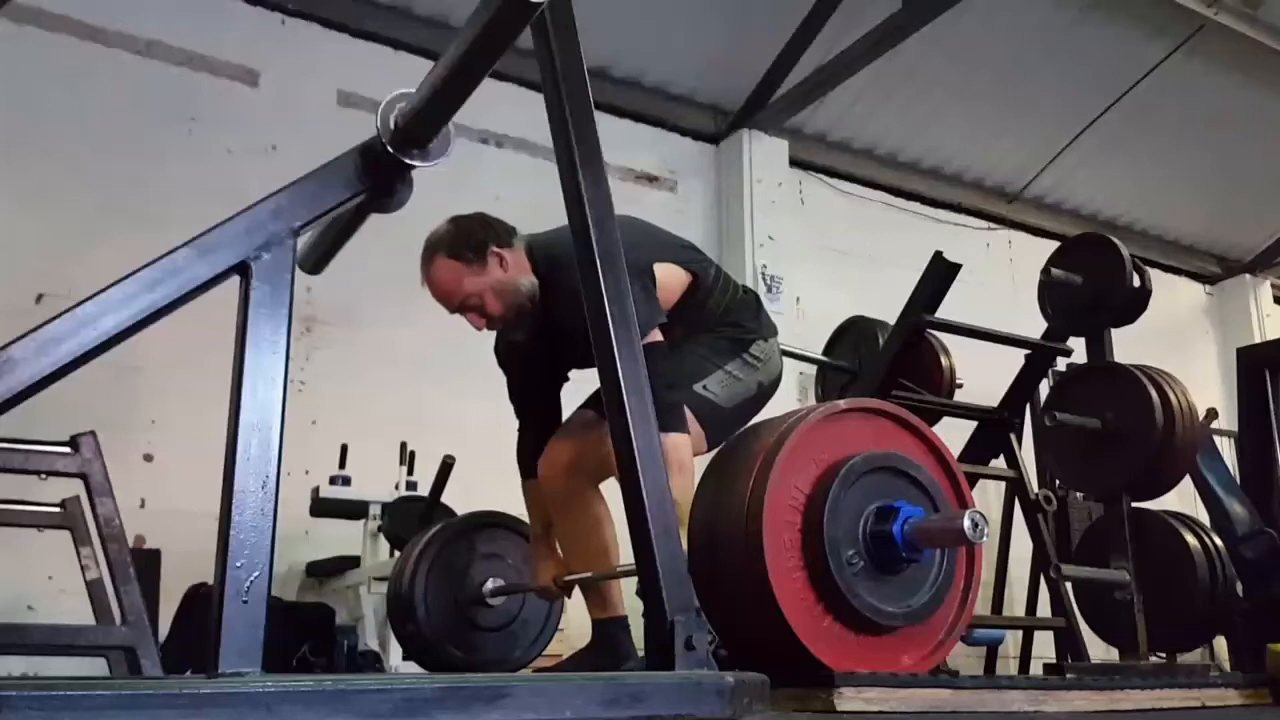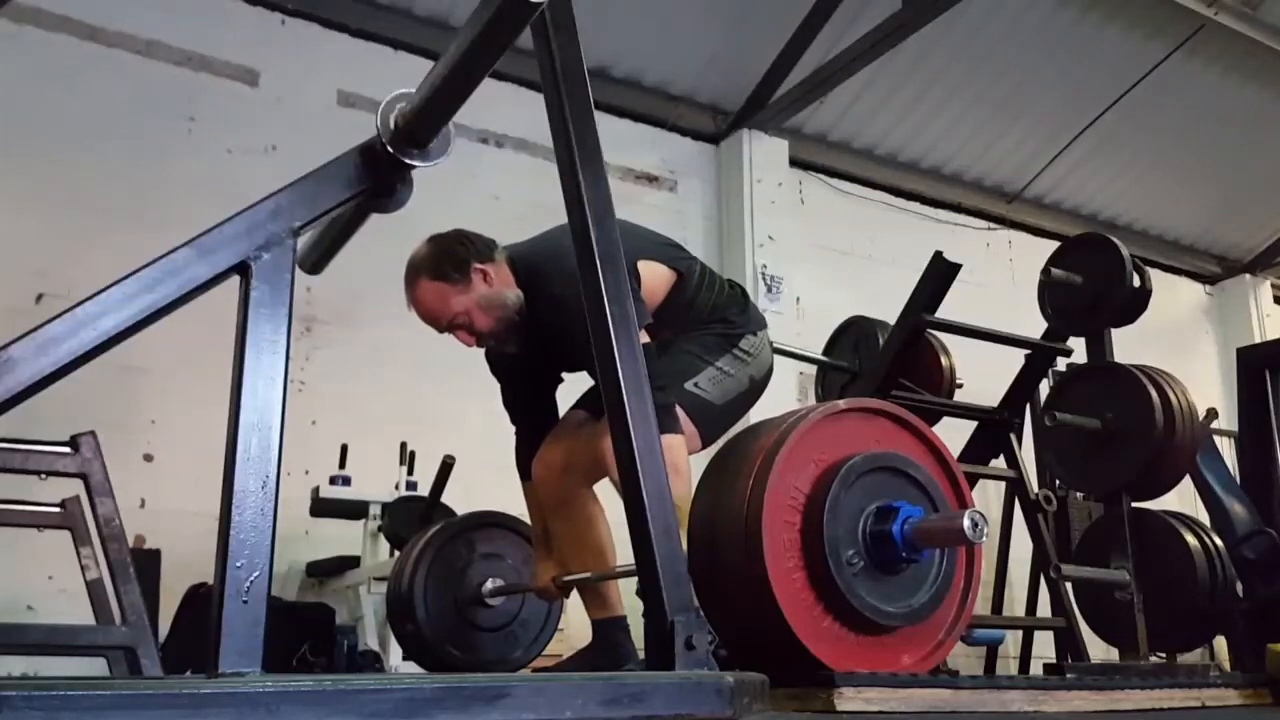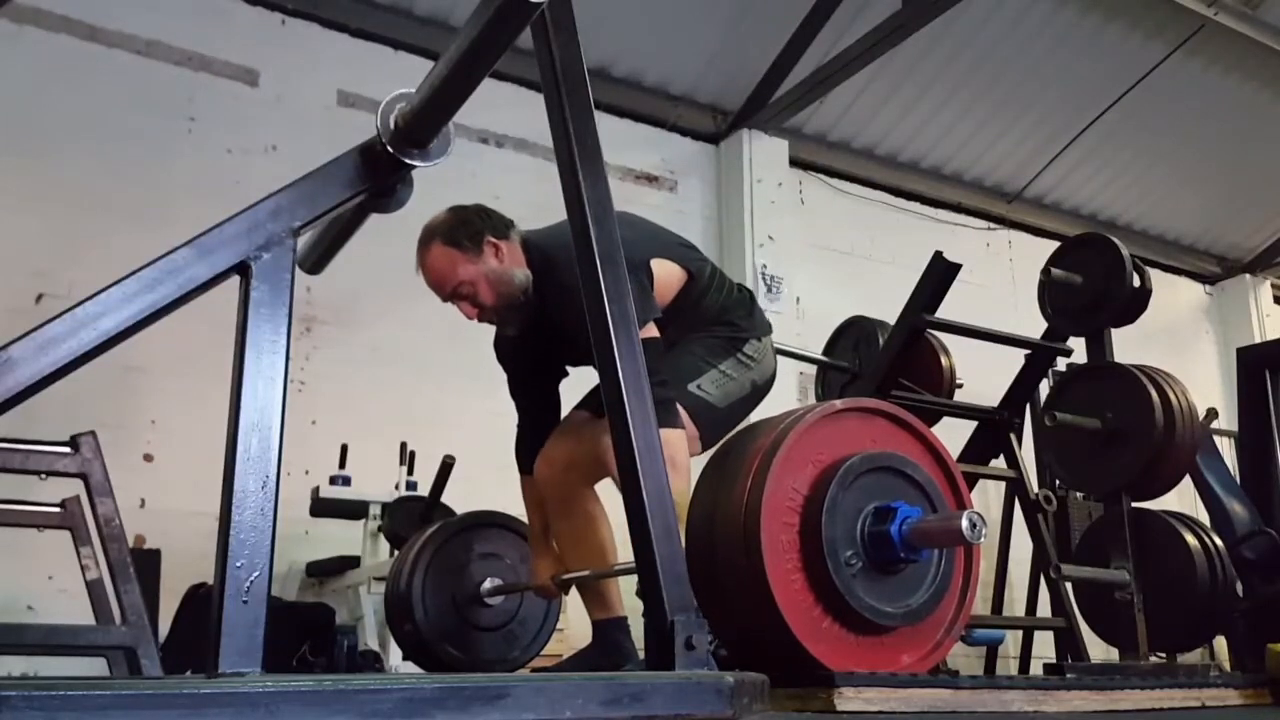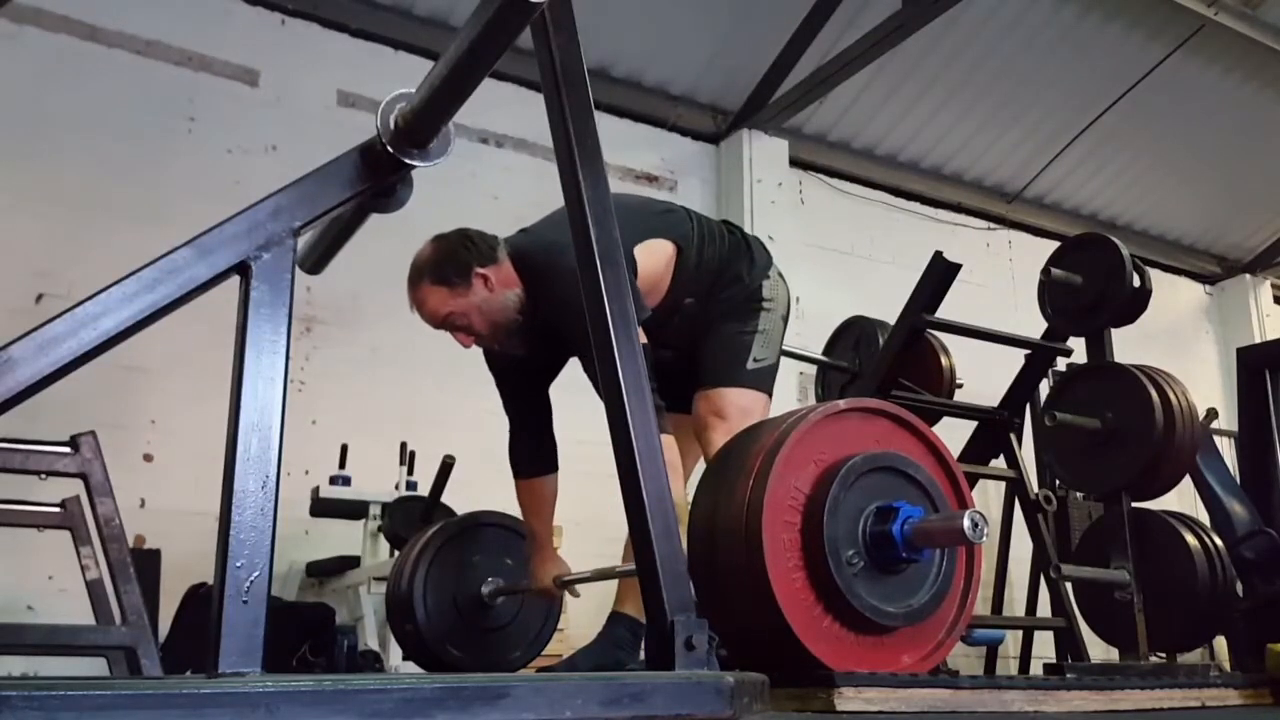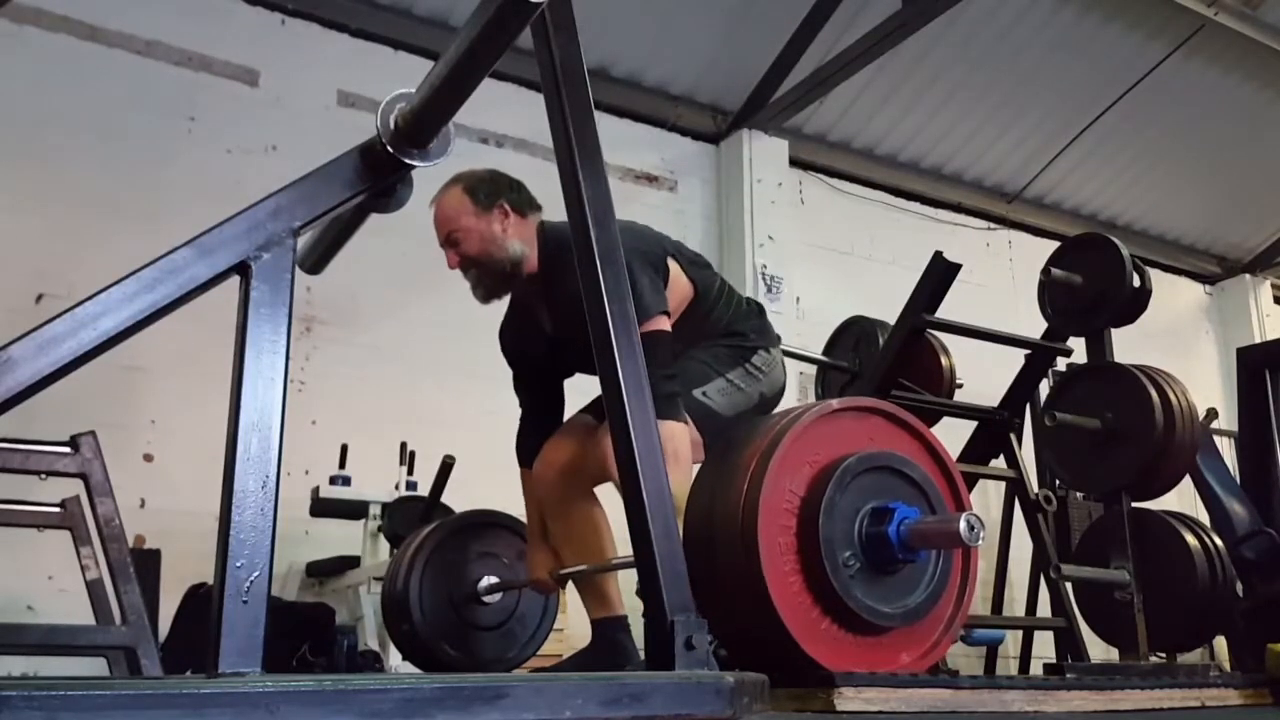
dt=1s
person 1, frame 1
left shoulder: (586, 273)
right shoulder: (518, 334)
left elbow: (658, 401)
right elbow: (535, 436)
left wrist: (682, 543)
right wrist: (543, 552)
left hip: (734, 345)
right knee: (561, 464)
right ankle: (612, 642)
person 1, frame 2
left shoulder: (572, 280)
right shoulder: (508, 333)
left elbow: (650, 405)
right elbow: (534, 440)
right wrist: (544, 554)
left hip: (724, 338)
right hip: (662, 350)
right knee: (557, 464)
right ankle: (611, 642)
person 1, frame 3
left shoulder: (583, 267)
right shoulder: (517, 329)
left elbow: (653, 398)
right elbow: (535, 432)
right wrist: (542, 551)
left hip: (729, 342)
right hip: (656, 356)
right knee: (556, 465)
right ankle: (611, 643)
person 1, frame 4
left shoulder: (572, 277)
right shoulder: (510, 328)
right elbow: (530, 439)
right wrist: (541, 551)
left hip: (739, 294)
right hip: (675, 322)
left knee: (727, 447)
right ankle: (620, 640)
person 1, frame 5
right shoulder: (524, 323)
left elbow: (658, 393)
right elbow: (537, 427)
right wrist: (538, 543)
left hip: (738, 355)
right knee: (556, 467)
right ankle: (611, 641)
